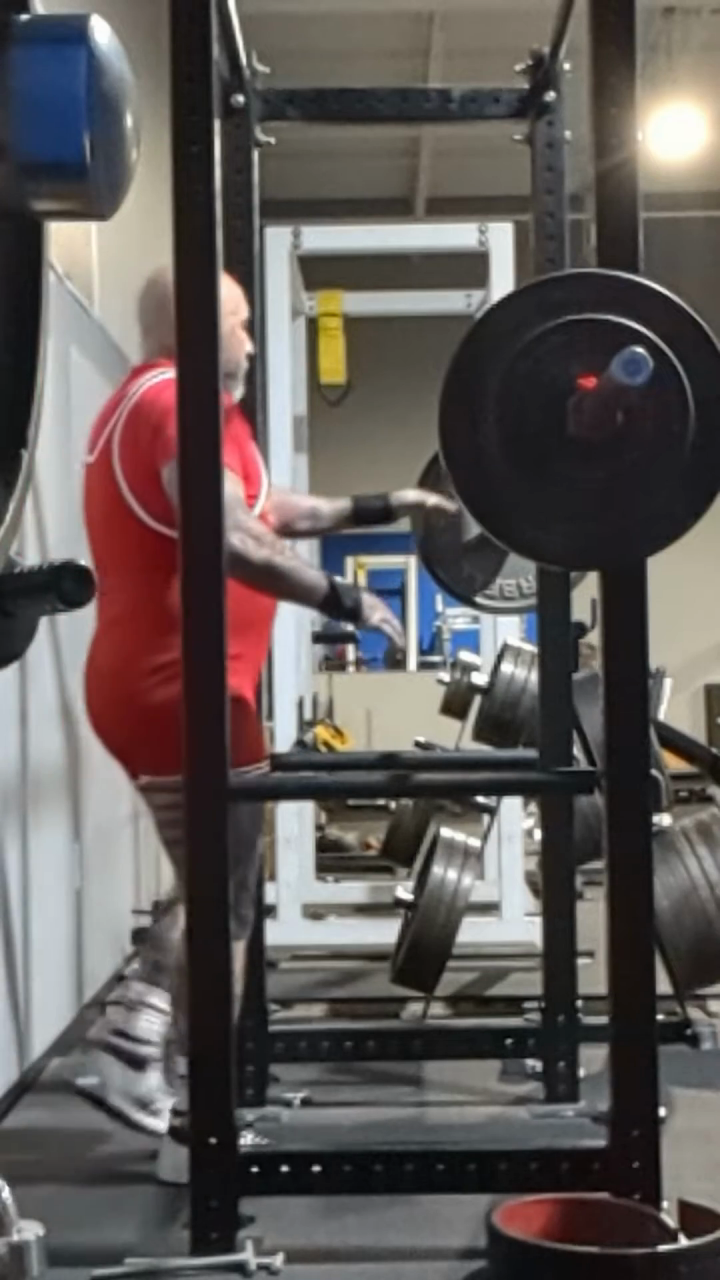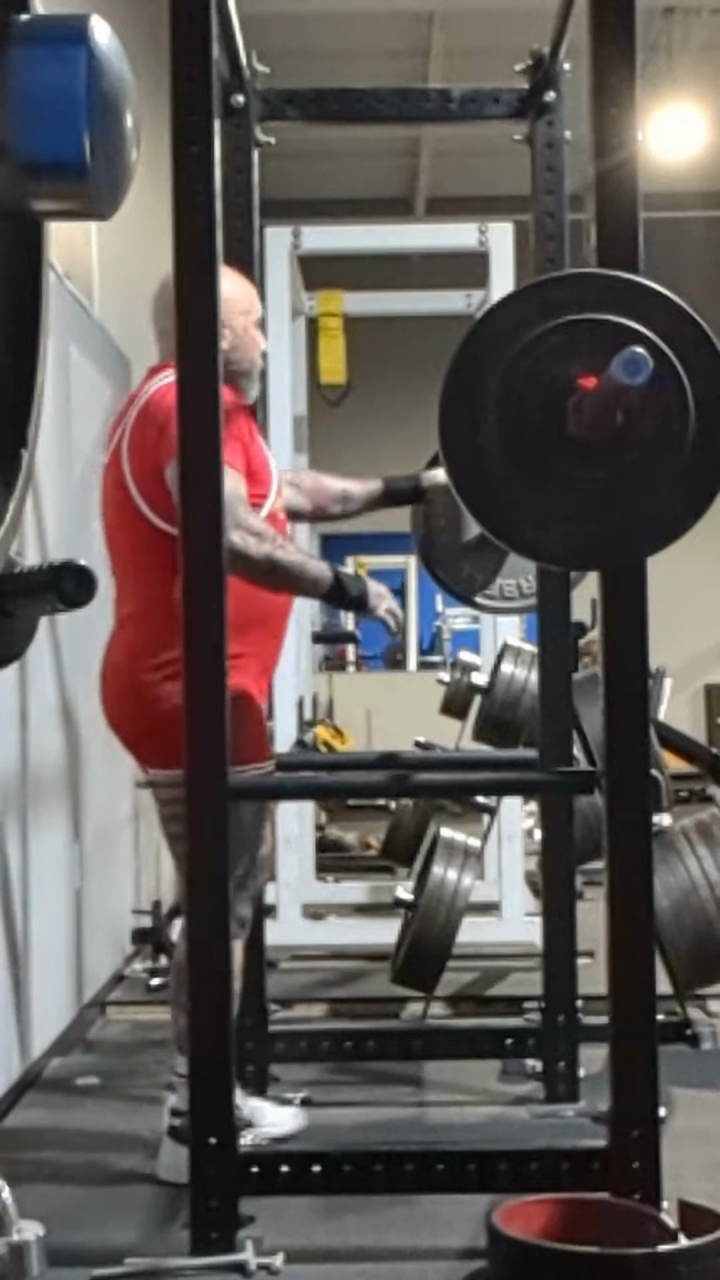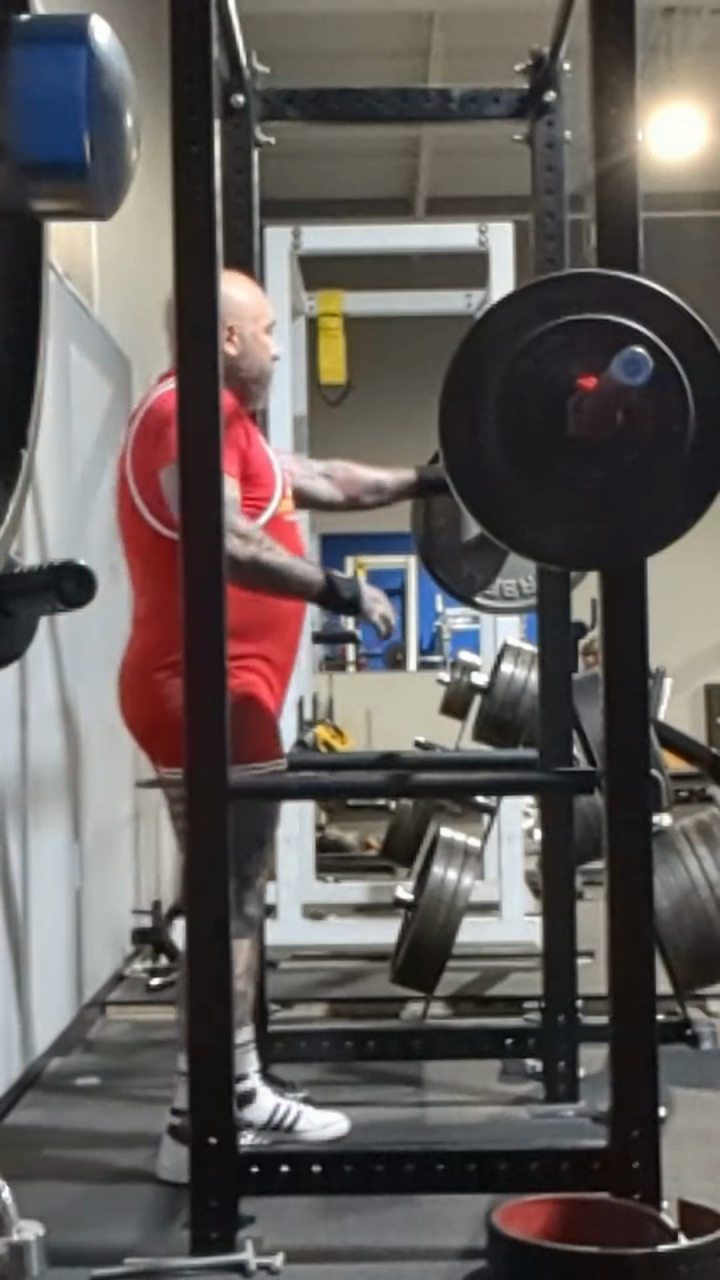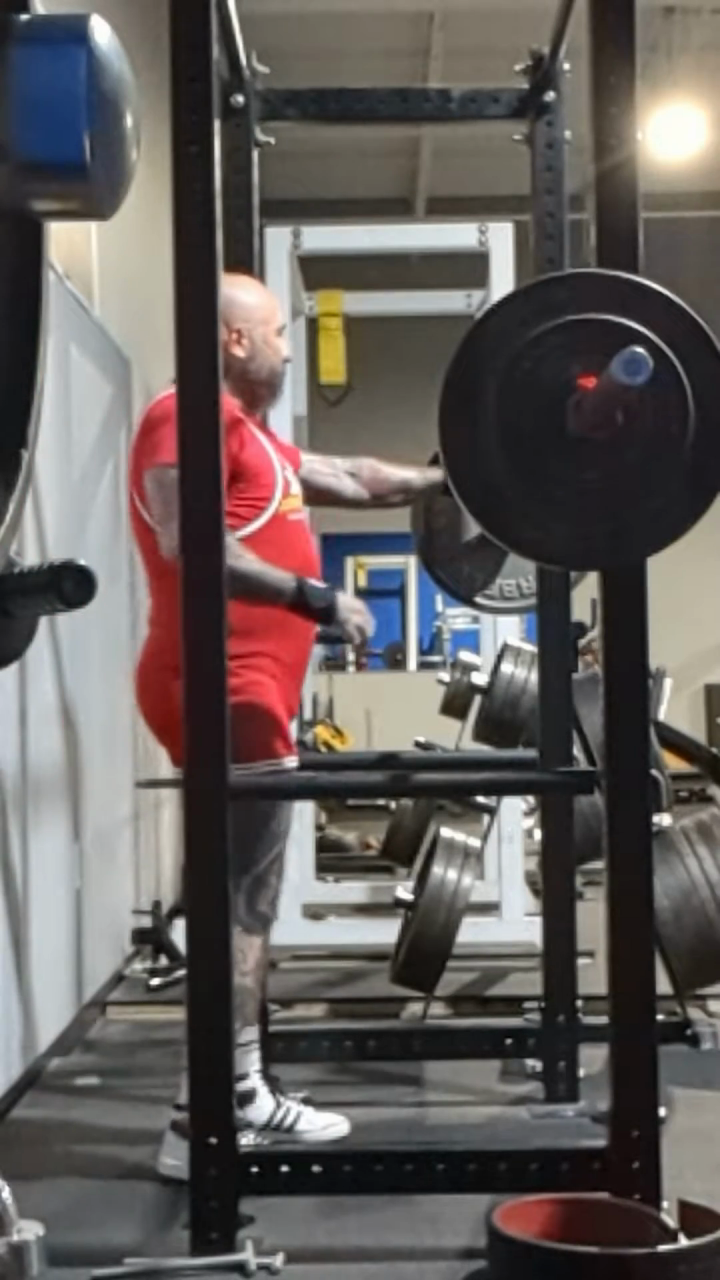
dt=0.1s
person 1, frame 1
left shoulder: (140, 407)
right shoulder: (181, 402)
left elbow: (262, 511)
right elbow: (232, 540)
left wrist: (377, 507)
right wrist: (343, 599)
left hip: (133, 686)
right hip: (177, 690)
left knee: (213, 889)
right knee: (229, 913)
left ankle: (126, 1050)
right ankle: (195, 1130)
person 1, frame 2
left shoulder: (169, 409)
right shoulder: (190, 403)
left elbow: (290, 495)
right elbow: (231, 534)
left wrist: (400, 487)
right wrist: (345, 585)
left hip: (179, 687)
right hip: (193, 691)
left knee: (225, 897)
right knee: (224, 904)
left ankle: (206, 1086)
right ankle: (194, 1127)
person 1, frame 3
left shoulder: (195, 416)
right shoulder: (192, 409)
left elbow: (315, 481)
right elbow: (223, 539)
left wrist: (425, 481)
right wrist: (340, 589)
left hip: (200, 689)
left knee: (237, 898)
right knee: (228, 906)
left ankle: (238, 1091)
right ankle: (196, 1127)
person 1, frame 4
left shoulder: (246, 429)
right shoulder: (191, 415)
left elbow: (349, 479)
right elbow: (186, 542)
left wrist: (451, 480)
right wrist: (313, 599)
left hip: (248, 691)
right hip: (225, 693)
left knee: (251, 900)
right knee: (242, 904)
left ankle: (245, 1095)
